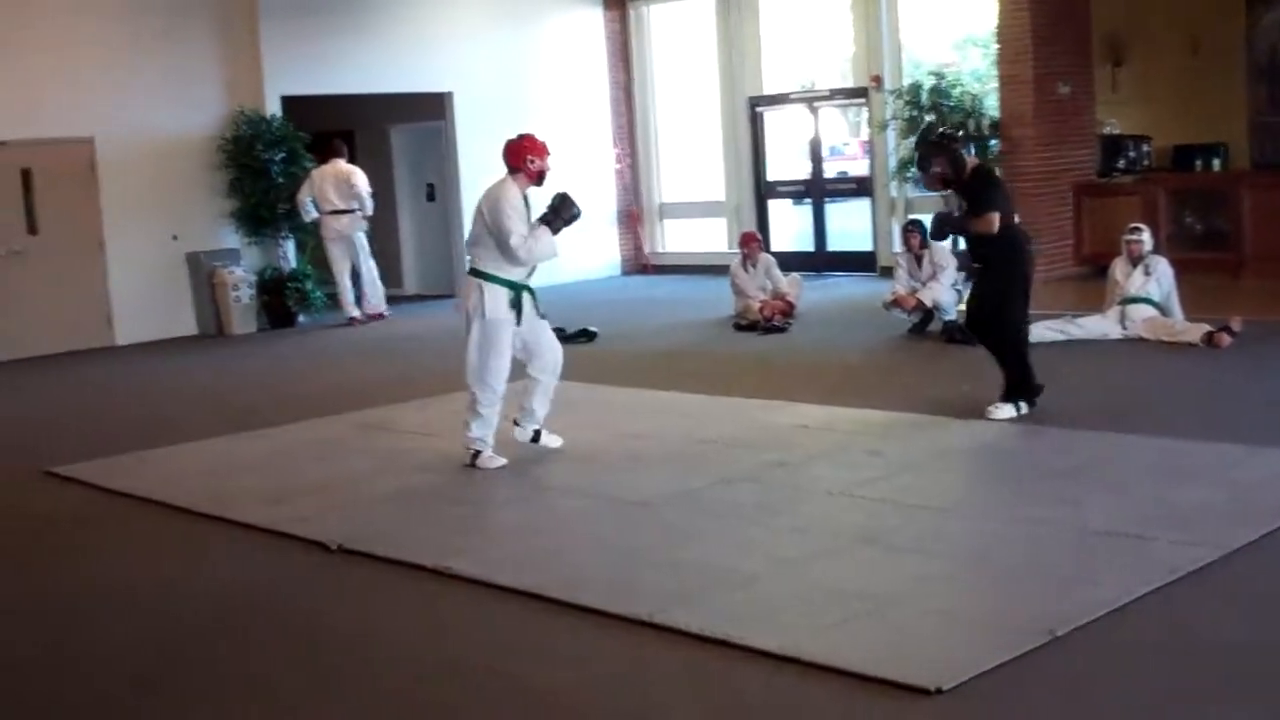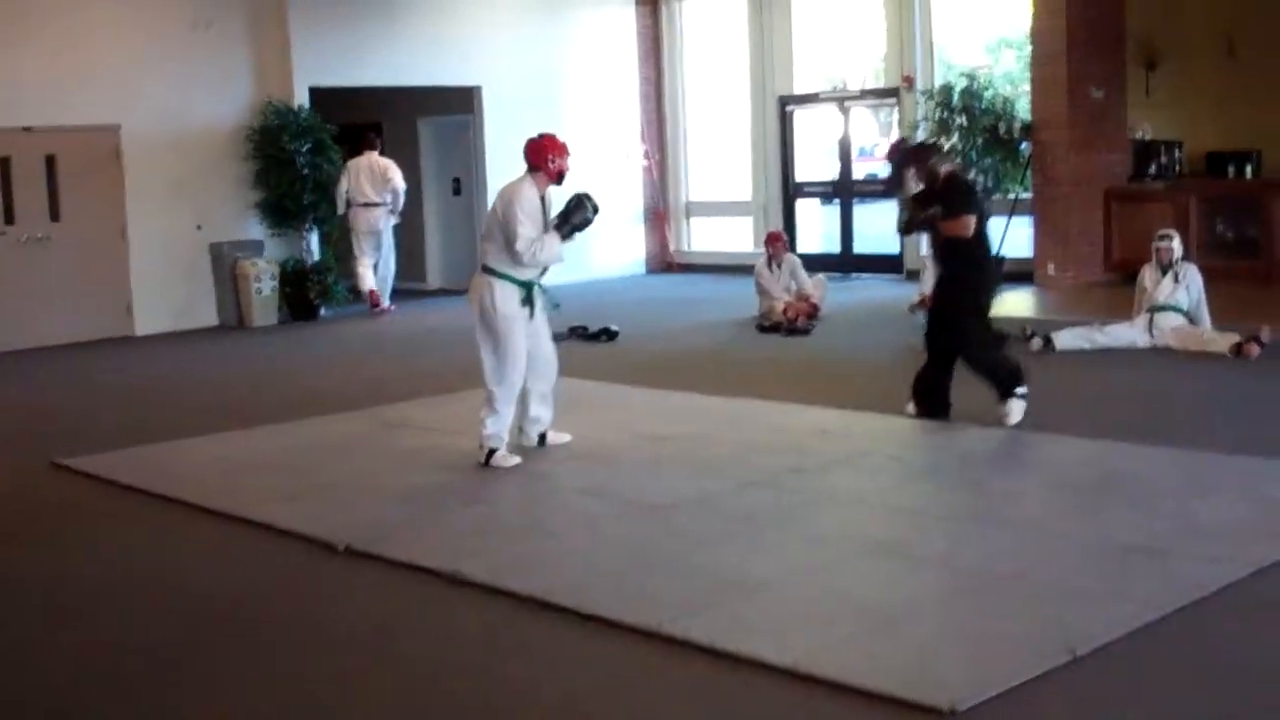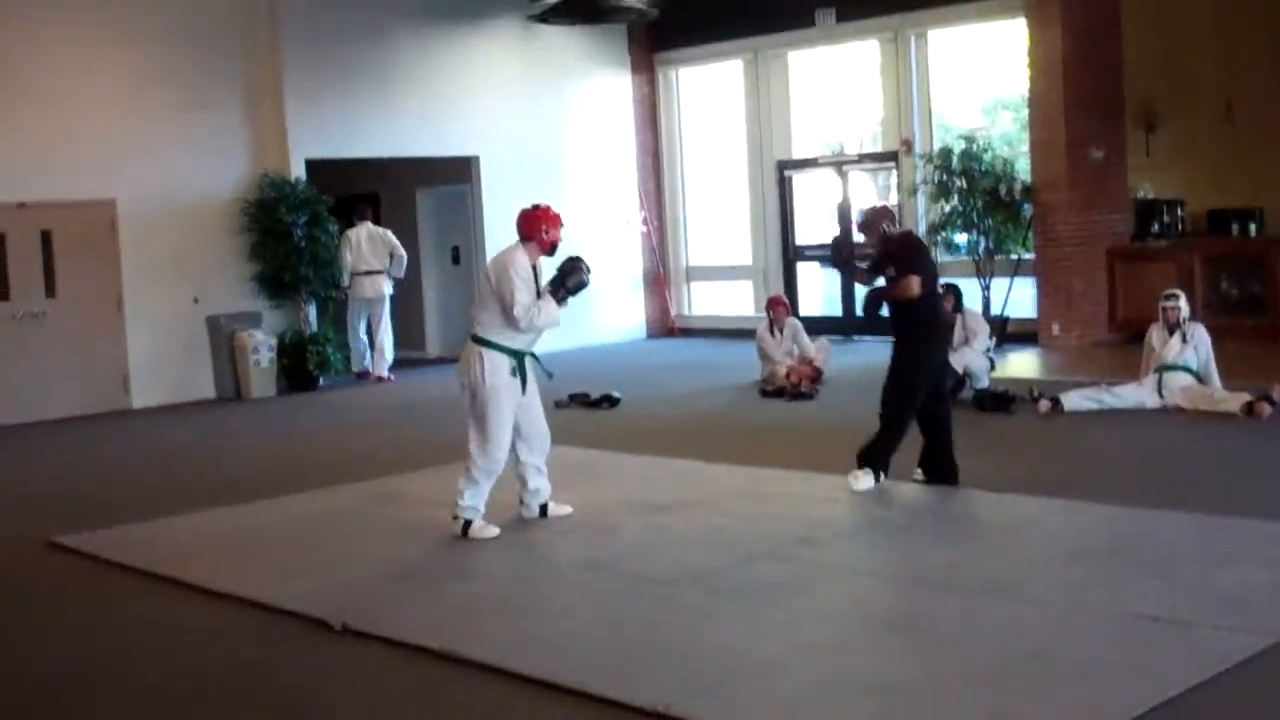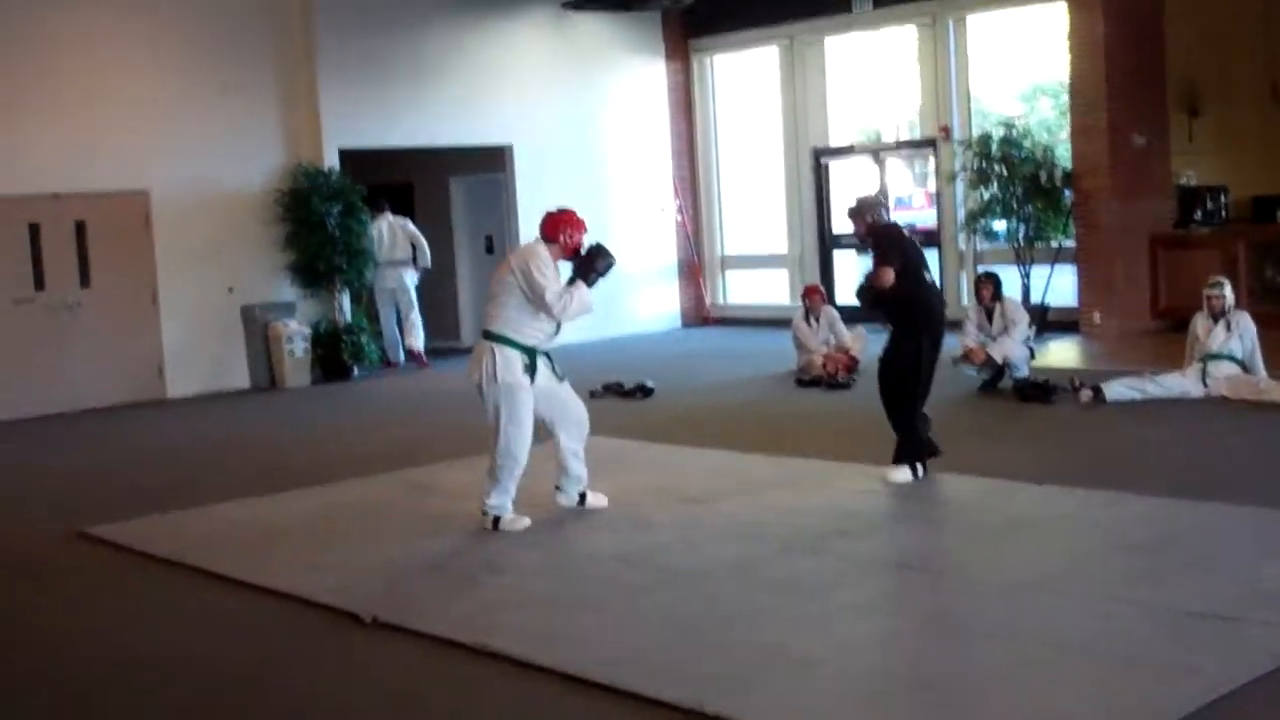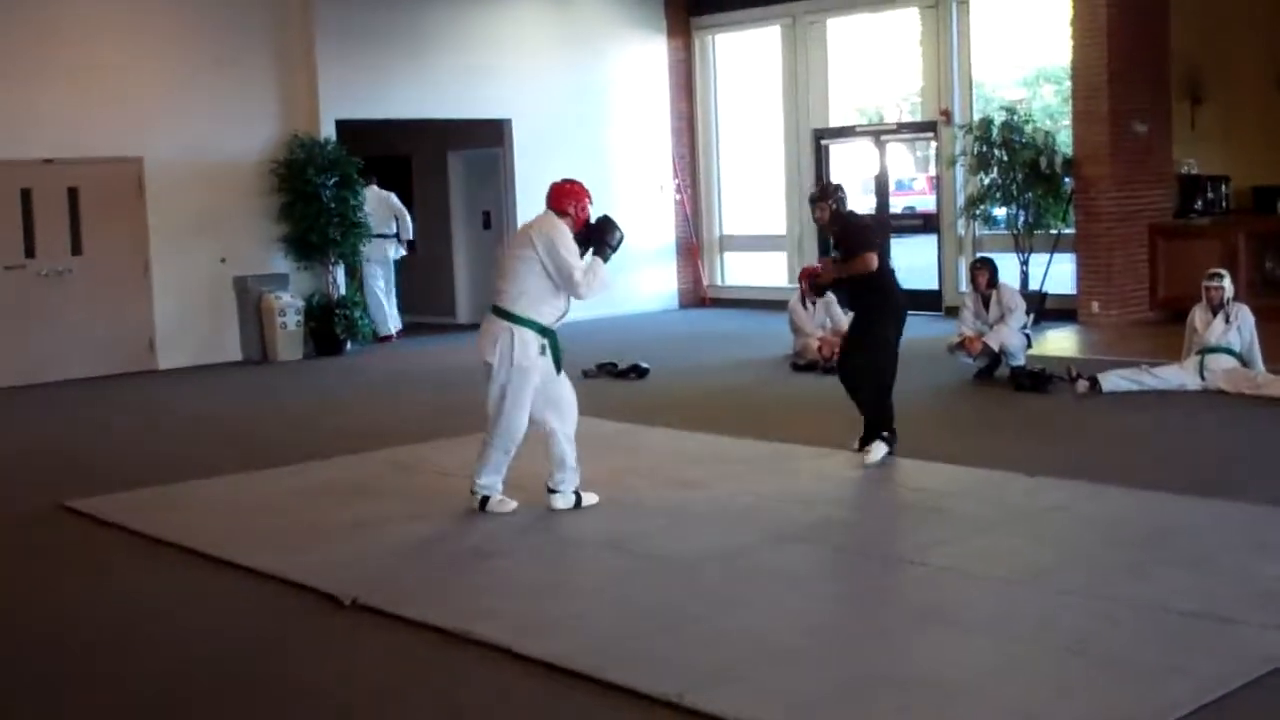
dt=0.3s
person 1, frame 1
left shoulder: (515, 195)
right shoulder: (504, 196)
right elbow: (523, 250)
left wrist: (548, 222)
right wrist: (555, 225)
left hip: (513, 294)
right hip: (490, 295)
left knee: (548, 355)
right knee: (491, 376)
left ankle: (528, 425)
right ankle: (478, 447)
person 1, frame 2
left shoulder: (537, 194)
right shoulder: (519, 196)
right elbow: (527, 253)
left wrist: (565, 222)
right wrist: (565, 229)
left hip: (524, 291)
right hip: (501, 291)
left knee: (543, 363)
right knee: (508, 371)
left ankle: (533, 429)
right ankle: (492, 444)
person 1, frame 3
left shoulder: (527, 263)
right shoulder: (512, 263)
left elbow: (532, 308)
right elbow: (525, 318)
left wrist: (558, 288)
right wrist: (562, 292)
left hip: (515, 361)
right hip: (490, 362)
left knee: (534, 433)
right knee: (493, 442)
left ankle: (534, 501)
right ankle: (467, 515)
person 1, frame 4
left shoulder: (540, 258)
right shoulder: (534, 257)
left elbow: (553, 304)
right elbow: (559, 307)
left wrist: (579, 278)
right wrist: (588, 278)
left hip: (528, 358)
right hip: (504, 360)
left knee: (572, 416)
right knee: (514, 441)
left ankle: (572, 489)
right ankle: (496, 511)
person 1, frame 5
left shoulder: (539, 230)
right shoulder: (553, 231)
left elbow: (557, 280)
right elbow: (580, 286)
left wrist: (582, 248)
right wrist: (603, 253)
left hip: (532, 338)
right hip: (516, 339)
left knee: (562, 408)
right knee: (509, 422)
left ankle: (563, 489)
right ankle: (485, 491)
person 2, frame 1
left shoulder: (984, 181)
right shoulder: (965, 177)
left elbow: (990, 225)
right elbow: (931, 181)
left wrist: (954, 224)
right wrist: (925, 156)
left hip: (1009, 264)
right hip: (993, 263)
left knee: (1006, 328)
right knee: (978, 322)
left ankle: (1020, 396)
right ankle: (1027, 382)
person 2, frame 2
left shoulder: (959, 188)
right shoulder: (936, 188)
left elbow: (965, 229)
right elbow: (912, 207)
left wrist: (927, 223)
right wrist: (898, 178)
left hip: (973, 274)
right hip: (953, 273)
left knee: (969, 338)
right knee: (939, 337)
left ankle: (1013, 386)
right ankle: (931, 402)
person 2, frame 3
left shoulder: (909, 248)
right shoulder: (891, 250)
left elbow: (911, 288)
right elbow: (868, 276)
left wrist: (878, 296)
right wrist: (849, 263)
left hip: (923, 336)
right hip: (924, 333)
left knee: (897, 401)
right knee: (930, 403)
left ankle: (873, 465)
right ankle: (940, 469)
person 2, frame 4
left shoulder: (887, 238)
right shoulder: (891, 237)
left elbow: (885, 279)
left wrist: (869, 284)
right wrist: (874, 291)
left hip: (920, 321)
right hip: (922, 318)
left knee: (903, 389)
right knee: (893, 382)
left ankle: (914, 460)
right ankle: (918, 446)
person 2, frame 5
left shoulder: (856, 228)
right shoulder: (840, 231)
left elbow: (870, 263)
right elbow: (846, 269)
left wrist: (834, 273)
right wrist: (825, 275)
left hip: (882, 307)
right hip: (871, 307)
left knee: (854, 367)
right knee: (875, 371)
left ankle: (881, 432)
right ankle: (879, 433)
person 3, frame 1
left shoulder: (1159, 264)
right shoulder: (1118, 264)
left elbow: (1170, 297)
left wrist: (1180, 324)
right wrist: (1107, 320)
left hip: (1147, 318)
right hip: (1117, 317)
left knee: (1172, 328)
right knee: (1076, 326)
left ankle: (1211, 336)
right ankle: (1028, 332)
person 3, frame 2
left shoulder: (1189, 271)
right shoulder: (1147, 271)
left elbow: (1198, 305)
left wrist: (1206, 335)
right wrist: (1133, 329)
left hip: (1175, 327)
right hip: (1145, 325)
left knee: (1200, 338)
right knee: (1101, 334)
left ankle: (1241, 346)
right ankle: (1047, 341)
person 3, frame 3
left shoulder: (1197, 331)
right shoulder: (1154, 331)
left elbow: (1207, 365)
left wrist: (1217, 394)
right wrist: (1142, 389)
left hip: (1184, 386)
right hip: (1153, 385)
left knee: (1210, 397)
right knee: (1109, 394)
left ankle: (1253, 406)
right ankle: (1055, 402)
person 3, frame 4
left shoulder: (1242, 319)
right shoulder: (1199, 319)
left elbow: (1253, 354)
left wrist: (1262, 382)
right wrist: (1185, 378)
left hip: (1230, 376)
right hip: (1198, 375)
left knee: (1258, 388)
right knee: (1152, 384)
right ankle: (1095, 392)
person 3, frame 5
left shoulder: (1241, 312)
right shoulder: (1197, 312)
left elbow: (1250, 347)
left wrist: (1259, 375)
right wrist: (1182, 370)
left hip: (1227, 369)
right hip: (1195, 367)
left knee: (1256, 382)
right knee: (1149, 376)
right ankle: (1093, 383)
person 4, frame 1
left shoulder: (316, 174)
right shoulder: (352, 170)
left elbow: (302, 198)
right elbow: (362, 191)
left wrist: (314, 217)
right wrist: (367, 212)
left hip: (329, 225)
right hip: (351, 222)
left knee: (340, 270)
right knee: (366, 265)
left ankle: (352, 313)
right ankle: (375, 308)
person 4, frame 2
left shoulder: (352, 165)
right shoulder: (387, 164)
left elbow: (341, 190)
right elbow: (398, 188)
left wrist: (344, 211)
right wrist: (396, 208)
left hip: (359, 216)
right hip: (381, 215)
left knee: (363, 259)
right knee: (385, 259)
left ankle: (371, 291)
right ankle: (383, 302)
person 4, frame 3
left shoulder: (350, 234)
right shoulder: (384, 233)
left elbow: (345, 260)
right elbow: (401, 254)
left wrist: (345, 283)
right wrist: (394, 274)
left hip: (358, 284)
right hip: (380, 283)
left knee: (356, 329)
right knee: (382, 328)
left ankle: (362, 368)
right ankle: (382, 371)
person 4, frame 4
left shoulder: (373, 227)
right shoulder: (404, 222)
right elbow: (422, 244)
right wrist: (421, 265)
left hip: (383, 276)
right hip: (404, 273)
left knee: (387, 318)
right knee: (411, 313)
left ankle: (394, 357)
right ankle: (415, 348)
person 4, frame 5
right shoulder: (388, 196)
right elbow: (404, 216)
right wrist: (404, 239)
left hip: (369, 247)
right hip: (389, 245)
left knee: (375, 290)
right knee: (389, 288)
left ankle: (386, 331)
right ankle: (393, 327)
